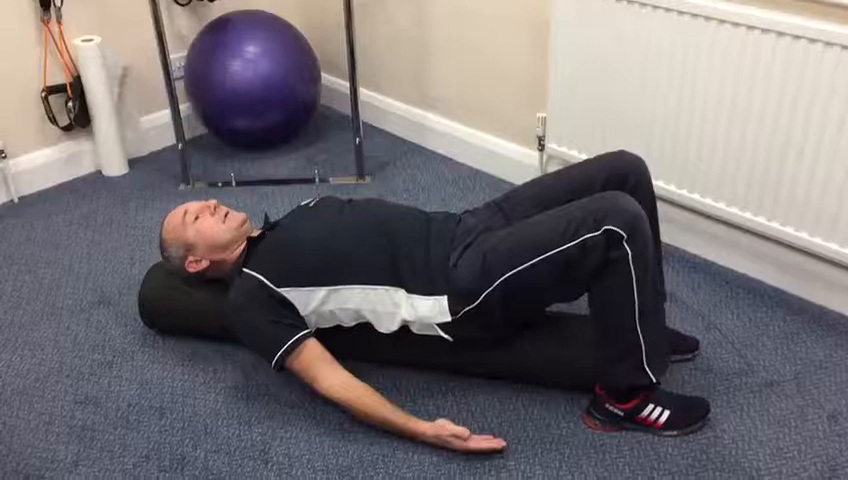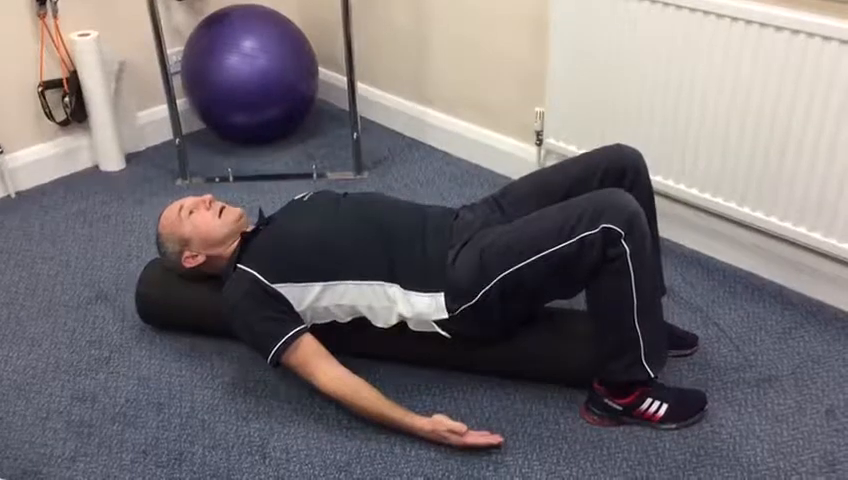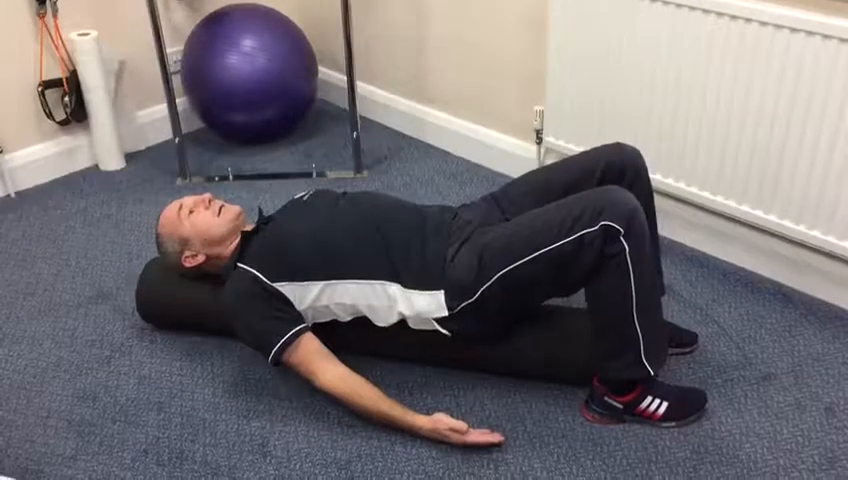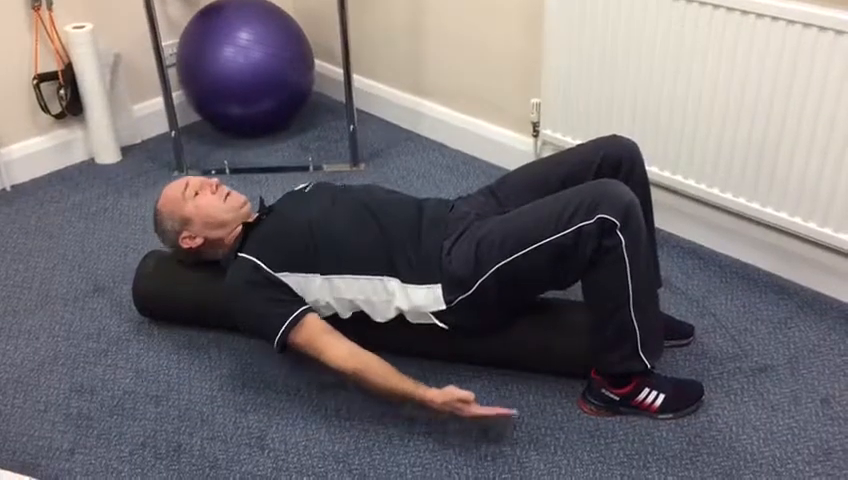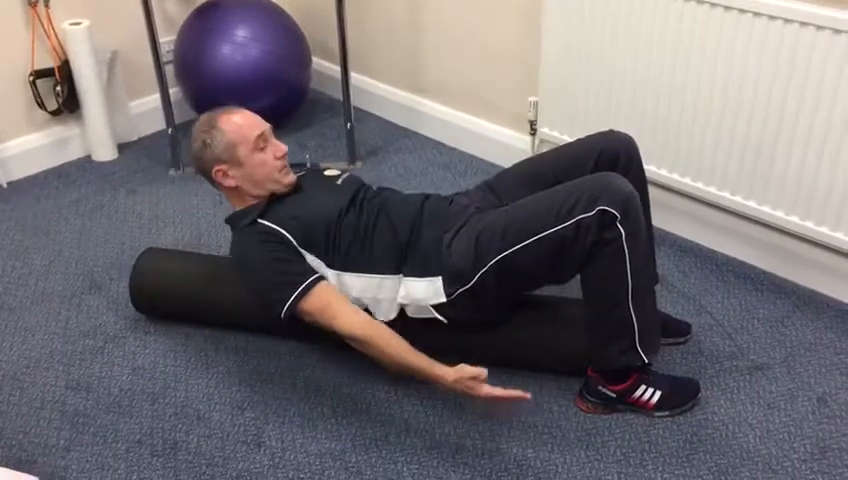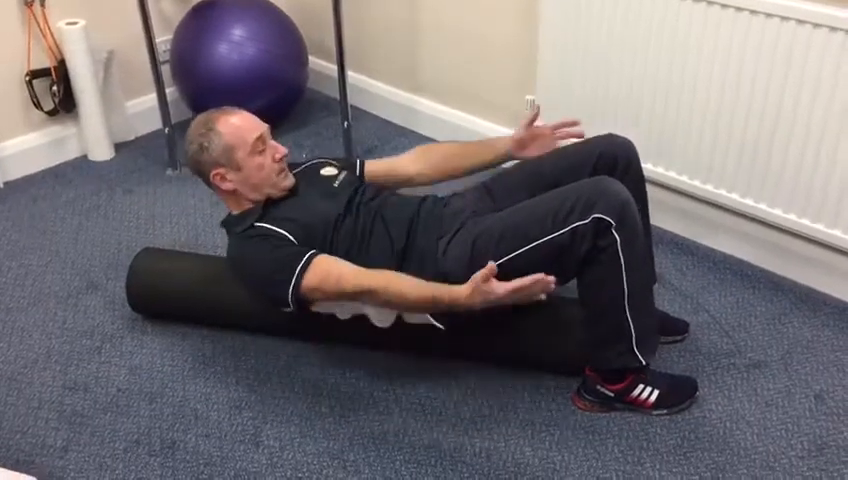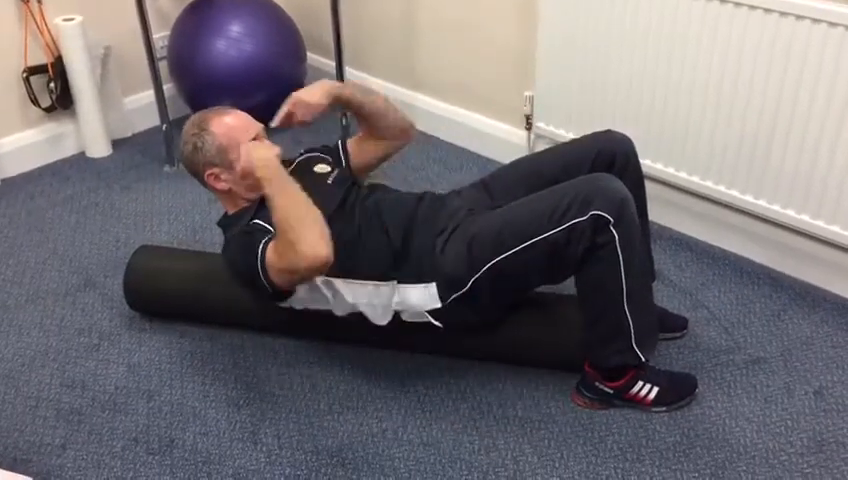
dt=0.7s
person 1, frame 1
left shoulder: (290, 223)
right shoulder: (253, 294)
right elbow: (324, 376)
right wrist: (422, 430)
left hip: (466, 231)
right hip: (465, 290)
left knee: (622, 171)
right knee: (618, 220)
left ankle: (640, 327)
right ankle: (624, 397)
person 1, frame 2
left shoulder: (286, 218)
right shoulder: (248, 291)
right elbow: (322, 371)
right wrist: (419, 425)
left hip: (463, 225)
right hip: (462, 287)
left knee: (619, 164)
right knee: (616, 218)
left ankle: (638, 321)
right ankle: (624, 391)
person 1, frame 3
left shoulder: (287, 217)
right shoulder: (248, 289)
right elbow: (322, 370)
right wrist: (420, 424)
left hip: (462, 225)
right hip: (460, 284)
left knee: (619, 164)
right knee: (615, 215)
left ankle: (636, 318)
right ankle: (623, 388)
person 1, frame 4
left shoulder: (286, 208)
right shoulder: (250, 277)
right elbow: (331, 349)
right wrist: (429, 397)
left hip: (457, 218)
right hip: (457, 278)
left knee: (616, 155)
right knee: (612, 209)
left ankle: (633, 308)
right ankle: (621, 381)
person 1, frame 5
left shoulder: (302, 180)
right shoulder: (259, 245)
right elbow: (346, 322)
right wrist: (444, 376)
left hip: (457, 214)
right hip: (455, 272)
left knee: (613, 150)
right knee: (611, 201)
left ankle: (633, 310)
right ankle: (617, 378)
person 1, frame 6
left shoulder: (303, 174)
right shoulder: (256, 247)
left elbow: (411, 166)
right elbow: (359, 285)
left wrist: (511, 147)
right wrist: (464, 298)
left hip: (454, 215)
right hip: (450, 266)
left knee: (612, 153)
right knee: (607, 207)
left ankle: (628, 309)
right ankle: (617, 378)
person 1, frame 7
left shoulder: (298, 165)
right shoulder: (246, 242)
left elbow: (396, 133)
right elbow: (314, 254)
left wrist: (333, 90)
right wrist: (265, 172)
left hip: (452, 212)
right hip: (446, 274)
left knee: (611, 150)
right knee: (604, 205)
left ankle: (628, 303)
right ankle: (614, 374)
